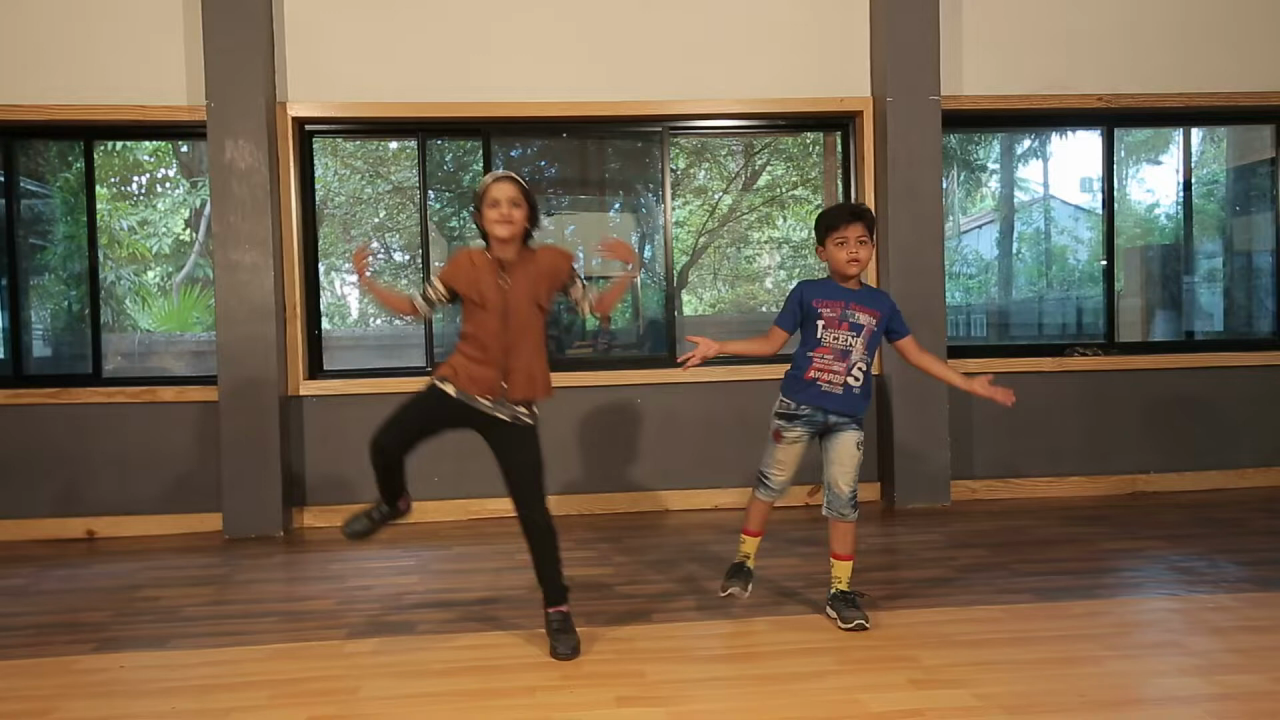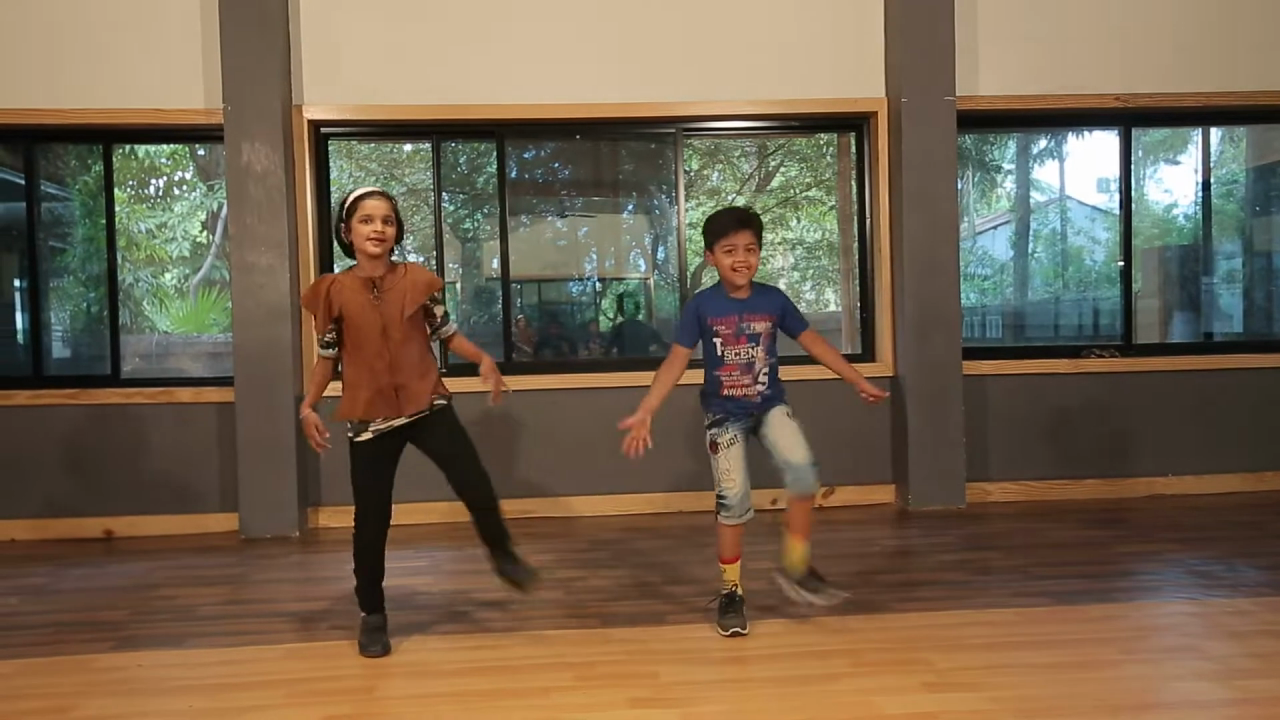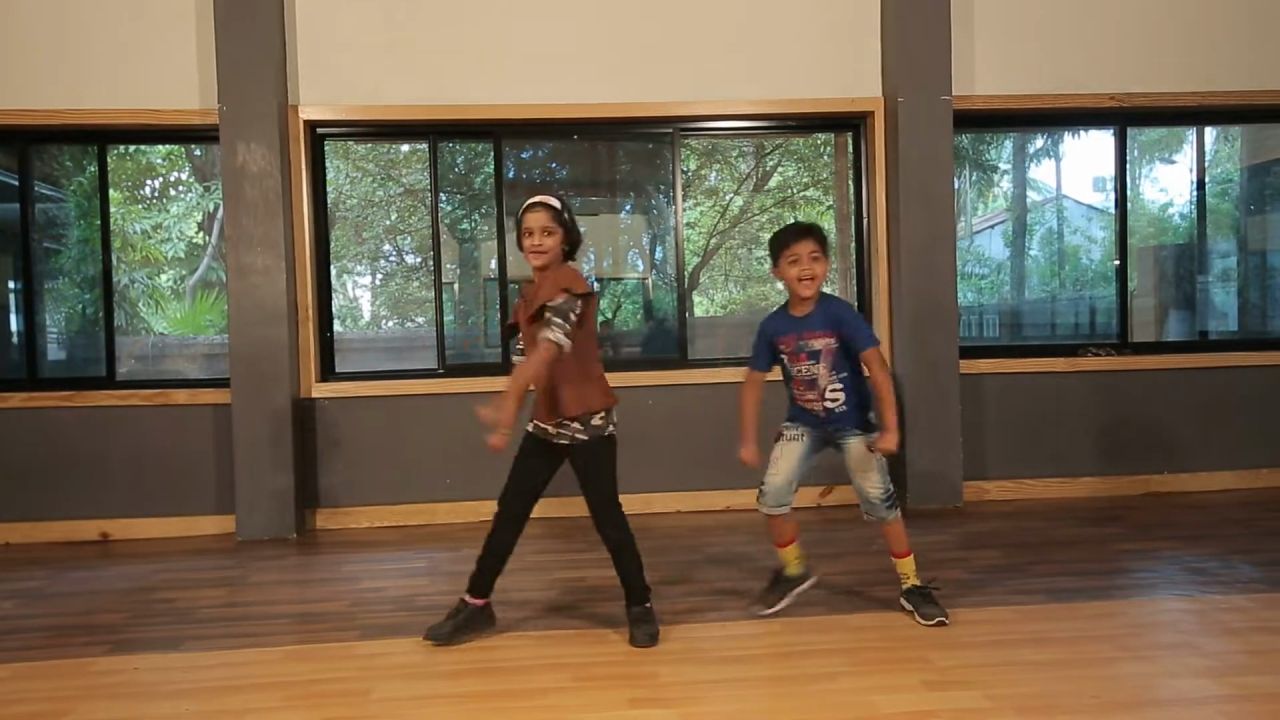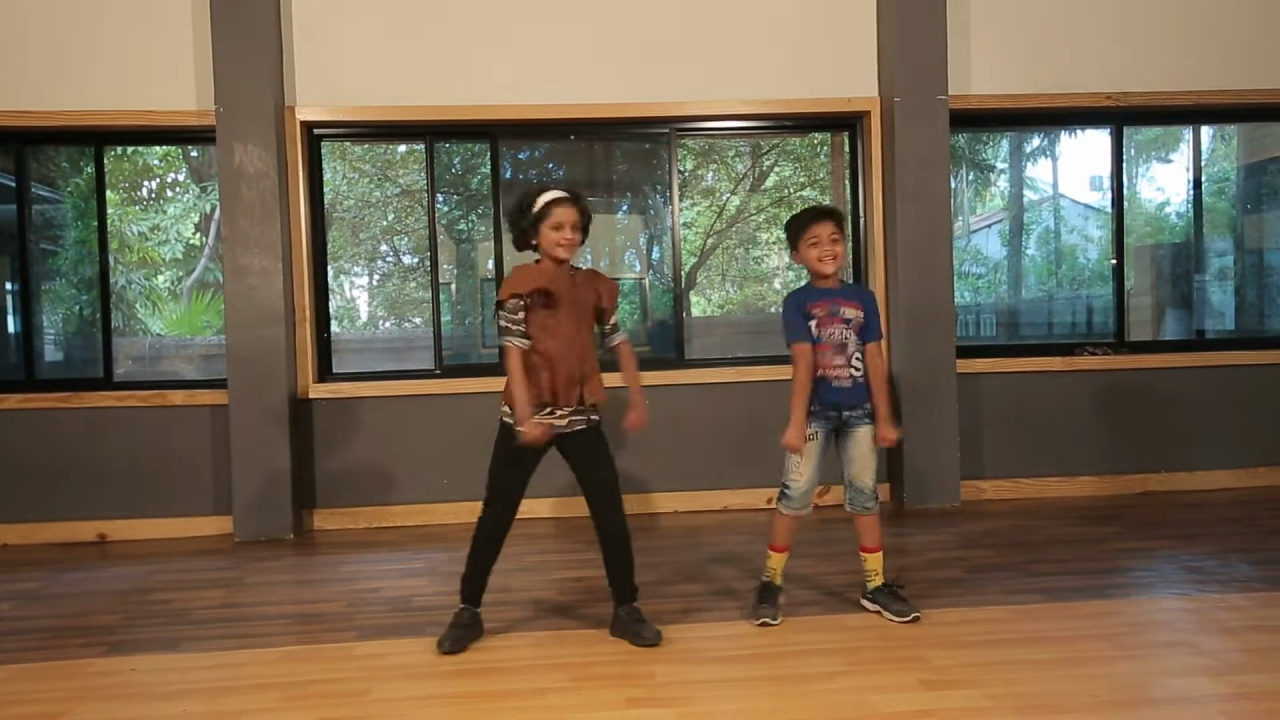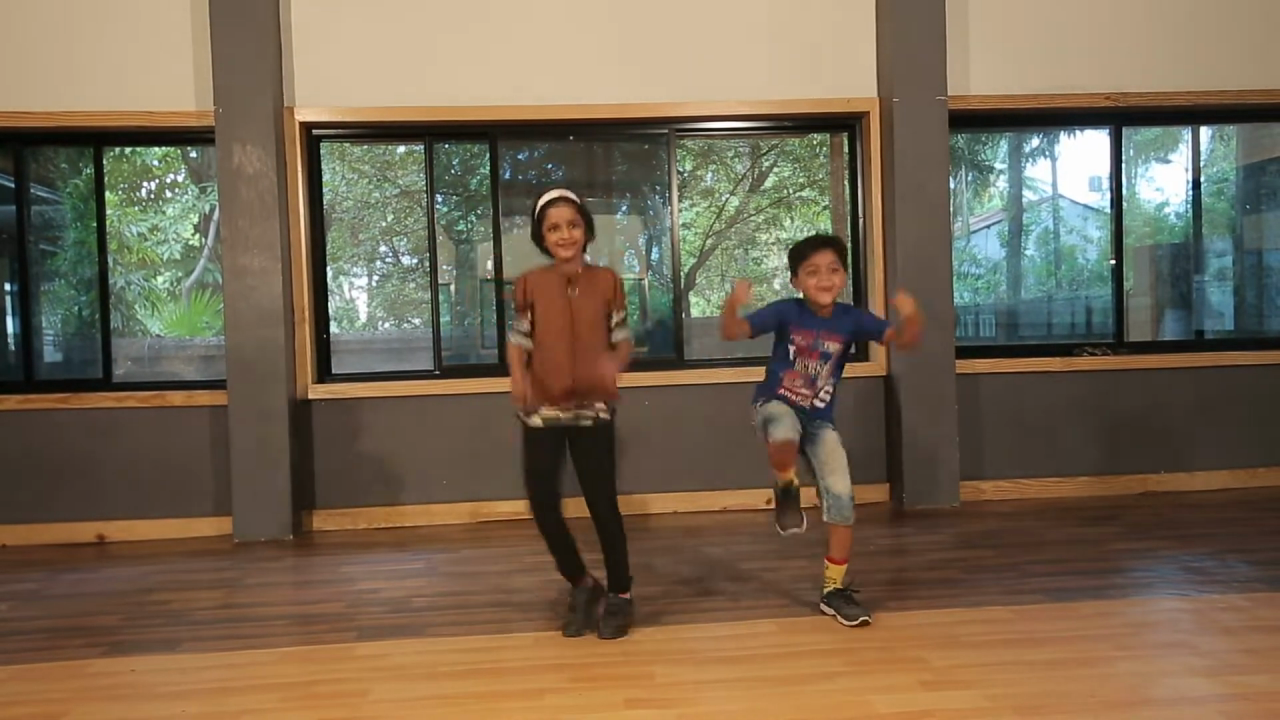
dt=1s
person 1, frame 1
left shoulder: (550, 263)
right shoulder: (465, 266)
left elbow: (599, 307)
right elbow: (415, 307)
left wrist: (622, 270)
right wrist: (368, 283)
left hip: (513, 403)
right hip: (458, 385)
left knee: (533, 509)
right knee: (386, 443)
left ankle: (557, 610)
right ankle: (392, 503)
person 1, frame 2
left shoulder: (419, 280)
right shoulder: (335, 292)
left elbow: (448, 333)
right elbow: (326, 356)
left wrist: (485, 362)
right wrist: (308, 406)
left hip: (426, 405)
right hip: (371, 420)
left knee: (473, 483)
right knee: (371, 521)
left ankle: (501, 554)
right ankle: (372, 615)
person 1, frame 3
left shoulder: (569, 288)
right shoulder: (529, 301)
left elbow: (550, 349)
right elbow: (528, 359)
left wrist: (506, 403)
right wrist: (505, 421)
left hip: (589, 421)
right hip: (548, 421)
left knee: (606, 515)
right knee: (512, 509)
left ankle: (640, 607)
right ankle: (475, 605)
person 1, frame 4
left shoulder: (593, 284)
right shoulder: (522, 282)
left elbow: (617, 341)
right elbow: (513, 351)
left wrist: (637, 397)
right wrist: (524, 412)
left hip: (582, 415)
right hip: (525, 415)
left knee: (610, 513)
right knee: (496, 515)
left ankle: (625, 609)
right ankle: (469, 612)
person 1, frame 5
left shoulder: (606, 283)
right shoulder: (531, 285)
left elbow: (622, 342)
right elbow: (518, 345)
left wrist: (616, 367)
right wrist: (519, 385)
left hip: (592, 410)
right hip: (541, 410)
left knee: (603, 507)
right knee: (545, 511)
left ankle: (619, 597)
right ankle: (582, 587)
person 2, frame 1
left shoulder: (881, 304)
right shoulder: (807, 293)
left elbow: (913, 352)
right elbow: (771, 342)
left wrist: (969, 384)
right wrist: (718, 347)
left hip: (847, 415)
right hip: (799, 404)
left knee: (843, 500)
right knee: (772, 482)
left ankle: (841, 591)
right ankle: (745, 562)
person 2, frame 2
left shoulder: (772, 298)
right shoulder: (701, 306)
left elbow: (809, 338)
right elbow: (676, 362)
left wrist: (854, 377)
right wrist: (645, 411)
left hip: (769, 404)
right hip: (723, 414)
left knee: (803, 476)
right knee: (733, 503)
left ankle: (796, 568)
right ankle: (731, 593)
person 2, frame 3
left shoulder: (840, 312)
right shoulder: (774, 325)
left elbow: (877, 367)
right elbow: (754, 381)
left wrist: (890, 427)
right wrist: (748, 438)
left hip: (853, 420)
right hip: (802, 422)
left knee: (879, 501)
right knee: (773, 493)
left ankle: (912, 587)
right ankle: (794, 571)
person 2, frame 4
left shoulder: (863, 298)
right shoulder: (797, 301)
left elbow: (875, 359)
right elbow: (801, 362)
left wrist: (884, 417)
right wrist: (795, 421)
left hip: (858, 410)
right hip: (814, 410)
left knee: (864, 495)
right knee: (795, 495)
left ankle: (875, 586)
right ankle: (771, 581)
person 2, frame 5
left shoulder: (853, 318)
right shoulder: (786, 312)
left elbow: (902, 340)
right elbow: (734, 332)
left wrist: (910, 318)
right wrist: (734, 307)
left hip: (820, 418)
right hip: (777, 404)
left knee: (841, 500)
right knee: (784, 438)
left ankle: (834, 590)
right ankle: (787, 487)
